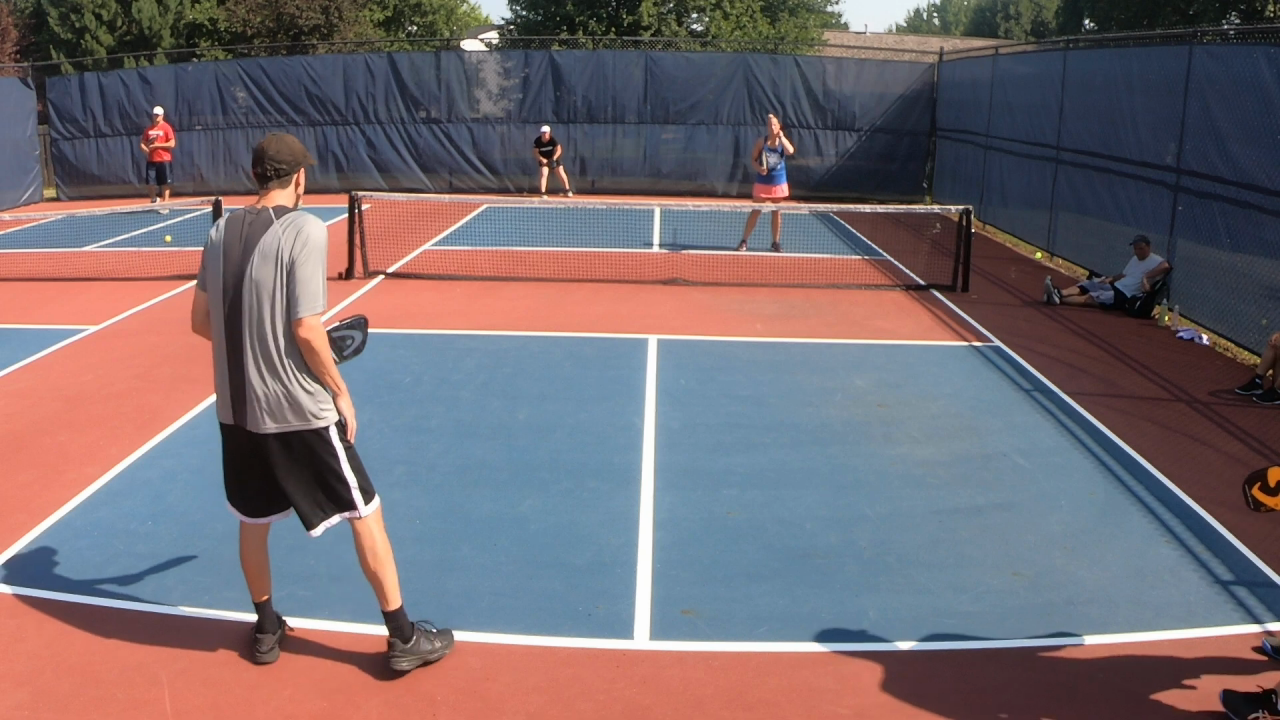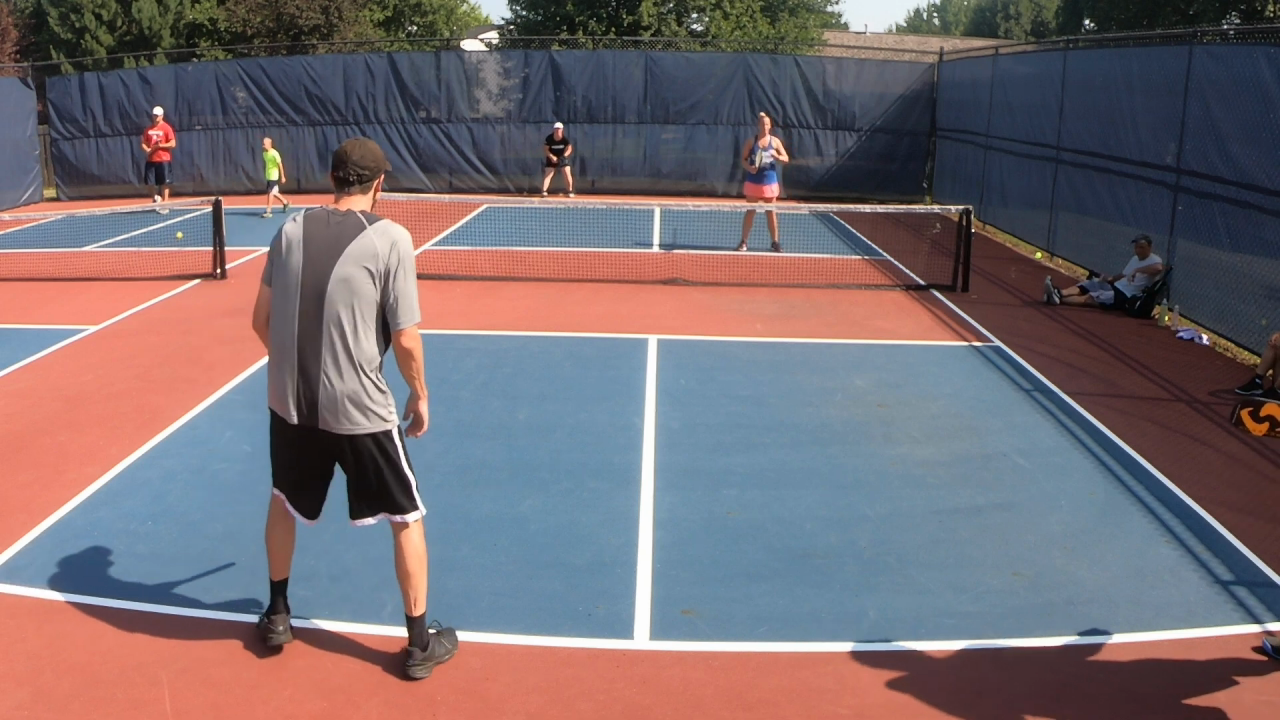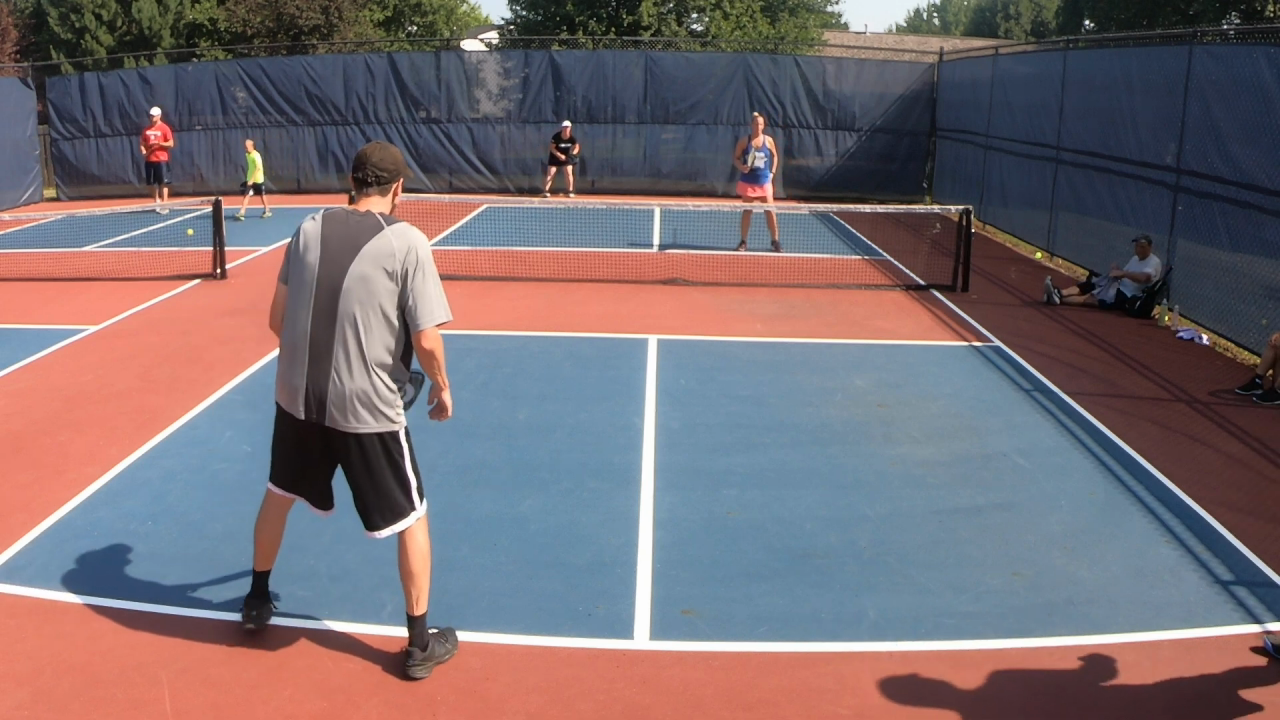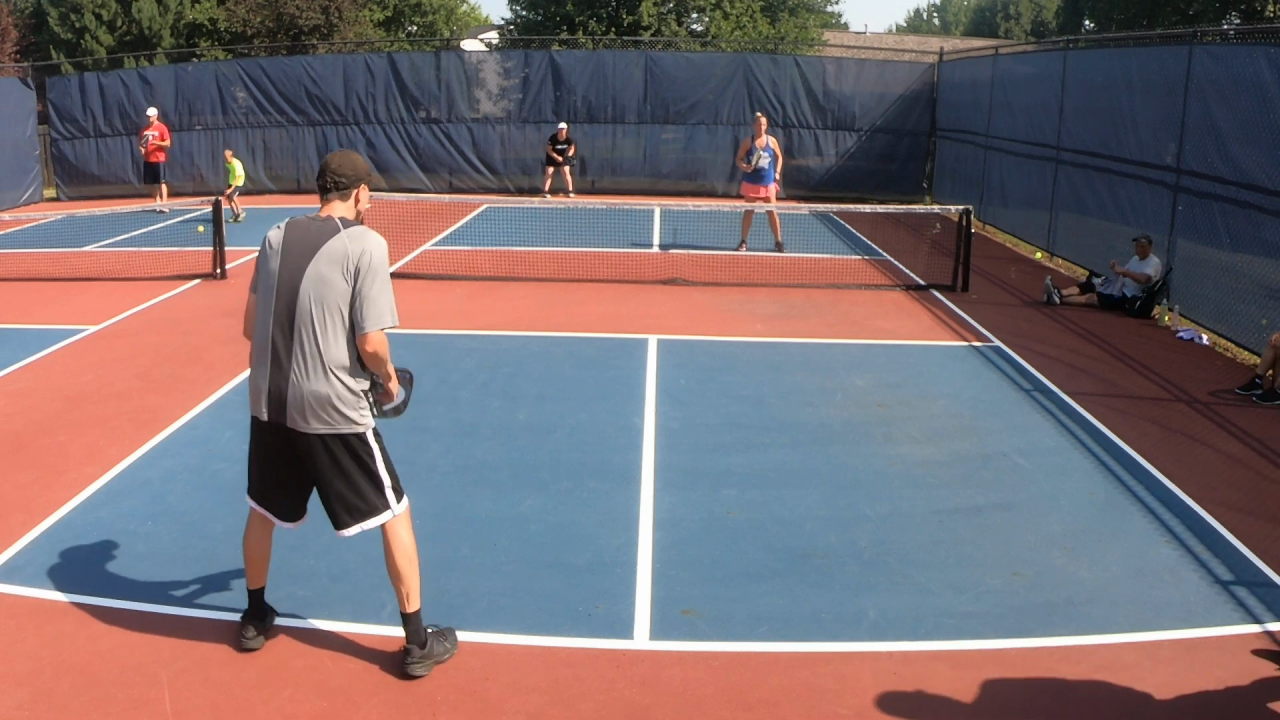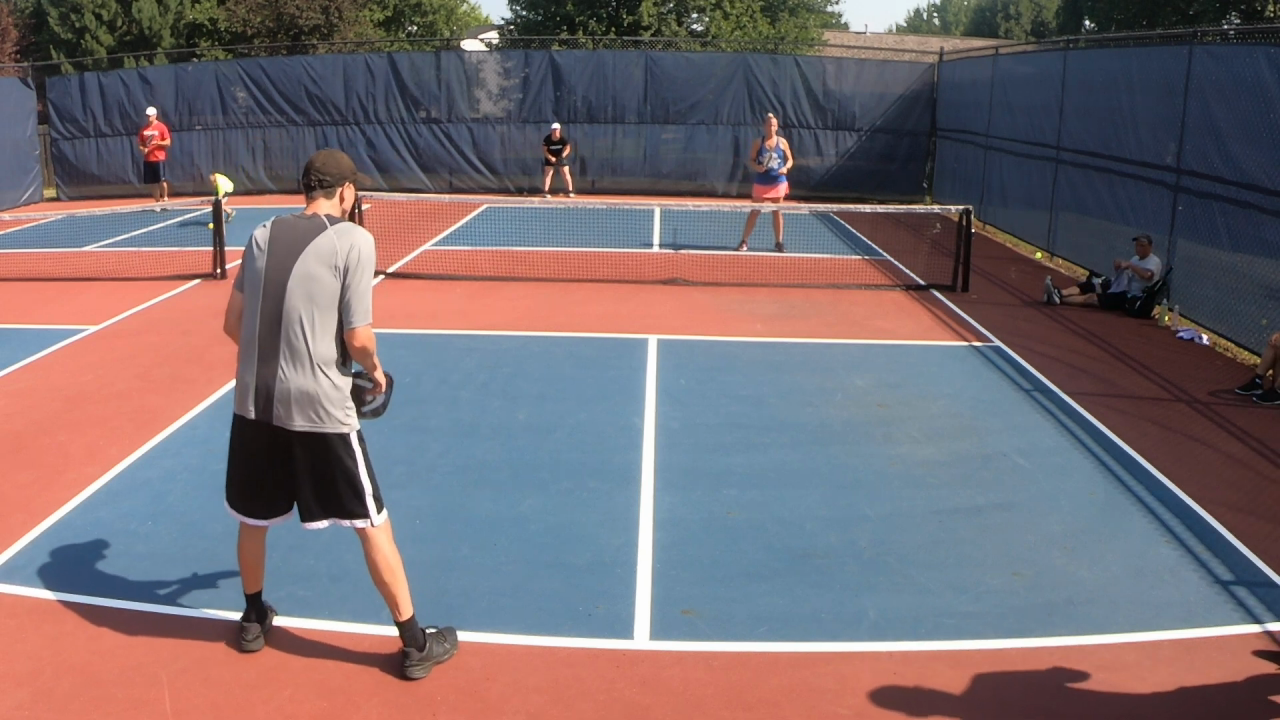
dt=0.3s
person 1, frame 1
left shoulder: (221, 231)
right shoulder: (306, 229)
left elbow: (202, 322)
right elbow: (307, 331)
right wrist: (339, 392)
left hip: (236, 406)
right hip: (298, 409)
left knee: (254, 516)
right knee: (363, 512)
left ankle: (266, 628)
right ankle: (403, 637)
person 1, frame 2
left shoulder: (291, 229)
right shoulder: (390, 239)
left elbow: (260, 320)
right elbow: (405, 340)
right wrist: (420, 395)
left hip: (289, 399)
right hip: (361, 408)
left knee: (285, 501)
right knee: (407, 518)
left ankle: (276, 613)
right ankle: (419, 643)
person 1, frame 3
left shoulder: (308, 229)
right shoulder: (407, 241)
left elbow: (277, 319)
right elbow: (426, 339)
right wrist: (442, 388)
left hip: (297, 396)
right hip: (370, 406)
left knee: (279, 494)
right knee: (411, 519)
left ankle: (257, 598)
right ankle: (420, 643)
person 1, frame 4
left shoulder: (276, 236)
right shoulder: (366, 244)
left elbow: (250, 326)
right elbow: (370, 344)
right wrist: (388, 379)
left hip: (270, 402)
right hip: (335, 408)
left knee: (263, 509)
right knee: (394, 515)
left ankle: (255, 616)
right ankle: (417, 641)
person 1, frame 5
left shoulder: (263, 235)
right shoulder: (353, 240)
left elbow: (233, 323)
right elbow: (357, 339)
right wrist: (375, 370)
left hip: (254, 401)
right hip: (320, 407)
left knee: (253, 514)
right knee: (373, 523)
left ankle: (253, 618)
right ankle: (415, 643)
